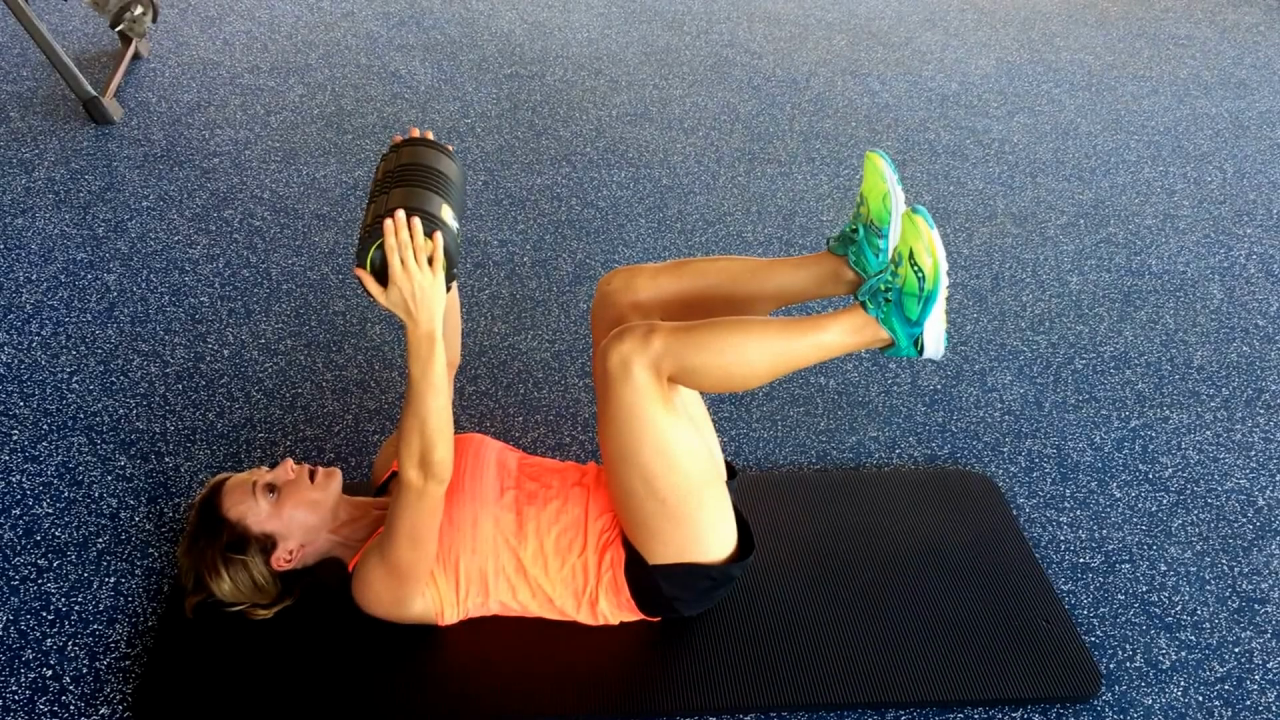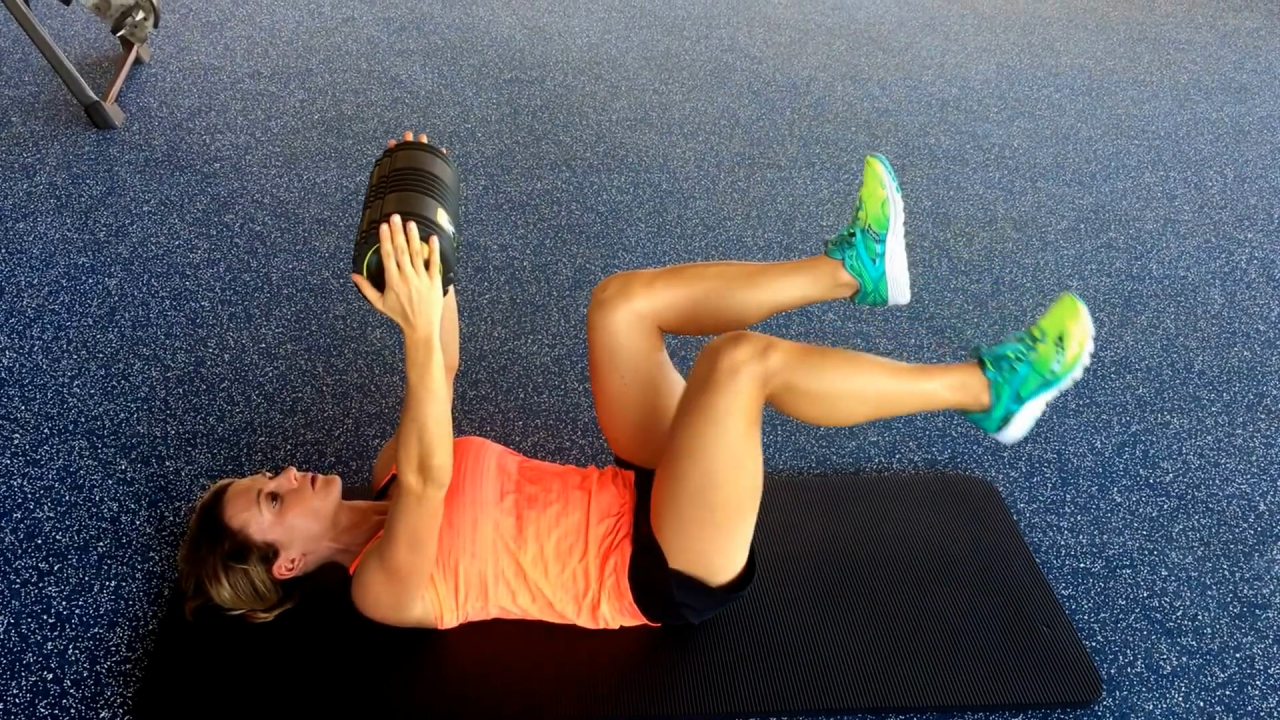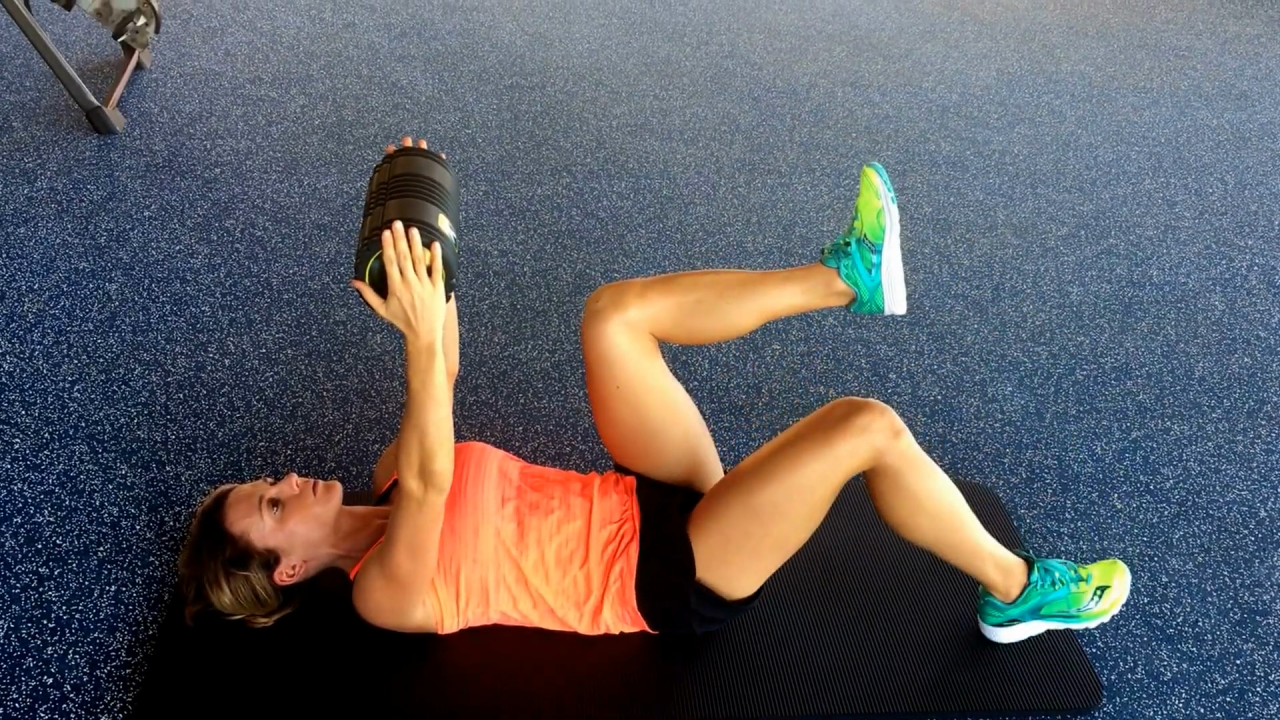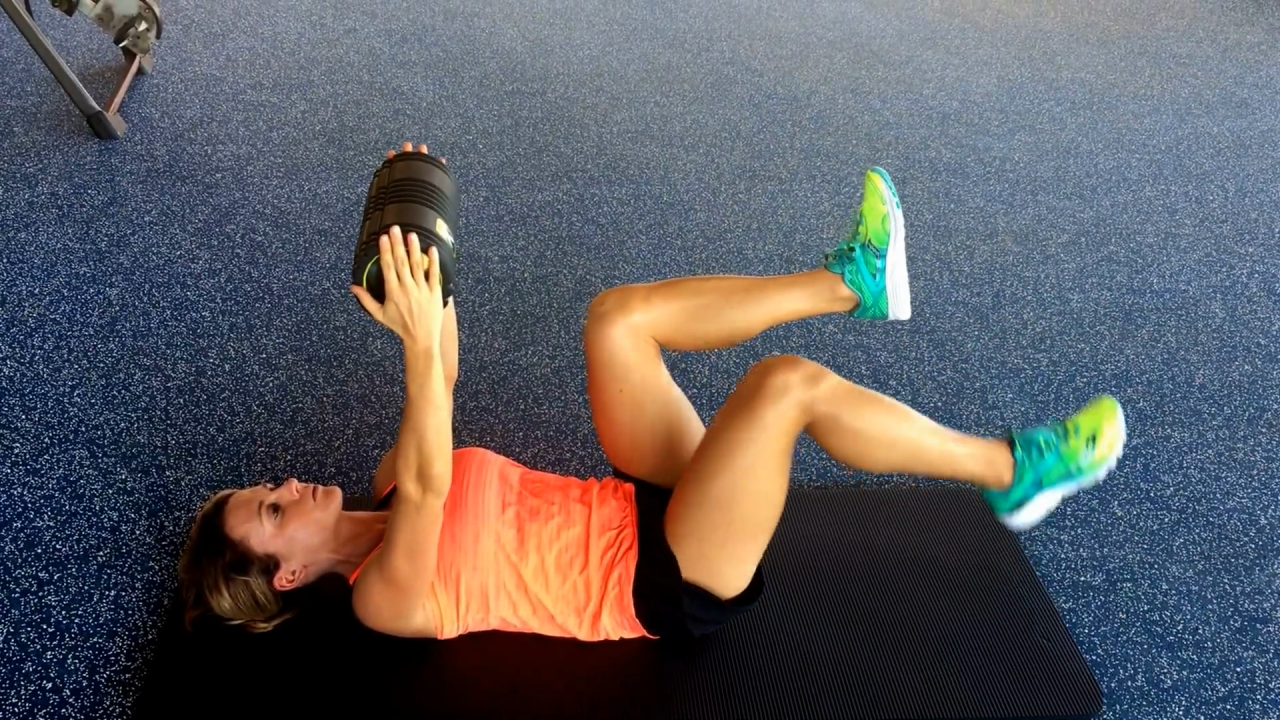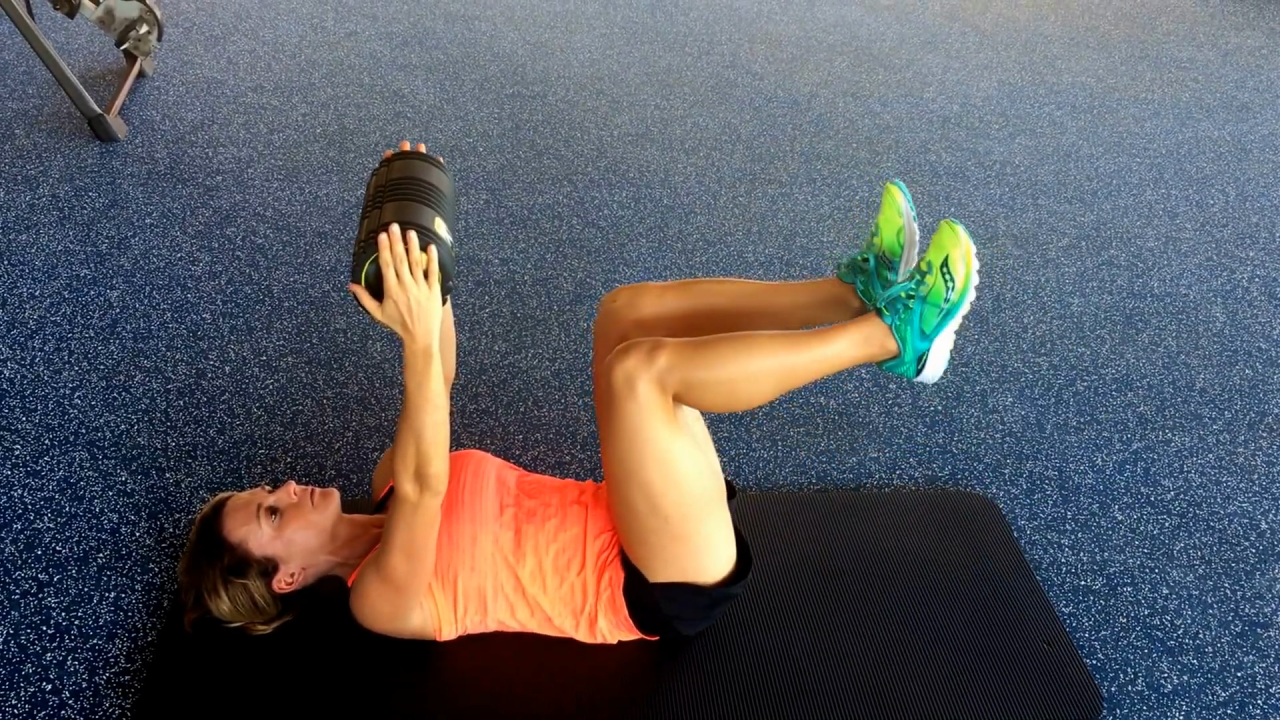
dt=1s
person 1, frame 1
left shoulder: (388, 482)
right shoulder: (386, 581)
left elbow: (443, 368)
right elbow: (431, 471)
left wrist: (434, 255)
right wrist: (420, 322)
left hip: (632, 505)
right hip: (673, 566)
left knee: (626, 292)
right knee: (635, 351)
left ankle: (849, 263)
right ankle: (883, 322)
person 1, frame 2
left shoulder: (387, 484)
right shoulder: (386, 585)
left elbow: (442, 371)
right elbow: (433, 476)
left wrist: (426, 264)
right wrist: (416, 326)
left hip: (638, 499)
right hip: (667, 574)
left knee: (621, 300)
right knee: (745, 358)
left ankle: (853, 270)
right ankle: (987, 387)
person 1, frame 3
left shoulder: (385, 492)
right shoulder: (388, 591)
left elbow: (440, 381)
right elbow: (435, 481)
left wrist: (427, 264)
right wrist: (419, 332)
left hip: (651, 502)
right hip: (675, 575)
left knee: (616, 311)
right knee: (868, 427)
left ankle: (847, 279)
right ankle: (1016, 590)
person 1, frame 4
left shoulder: (388, 497)
right shoulder: (388, 594)
left elbow: (442, 381)
right elbow: (433, 484)
left wrist: (424, 262)
right wrist: (417, 338)
left hip: (648, 509)
right hip: (671, 583)
left knee: (620, 314)
right knee: (789, 382)
left ankle: (852, 283)
right ankle: (1014, 470)
person 1, frame 5
left shoulder: (387, 495)
right shoulder: (385, 596)
left elbow: (438, 381)
right elbow: (428, 486)
left wrist: (421, 280)
right wrist: (417, 336)
left hip: (625, 522)
right hip: (671, 586)
left knee: (629, 311)
right knee: (640, 367)
left ankle: (861, 290)
right ankle: (893, 334)
